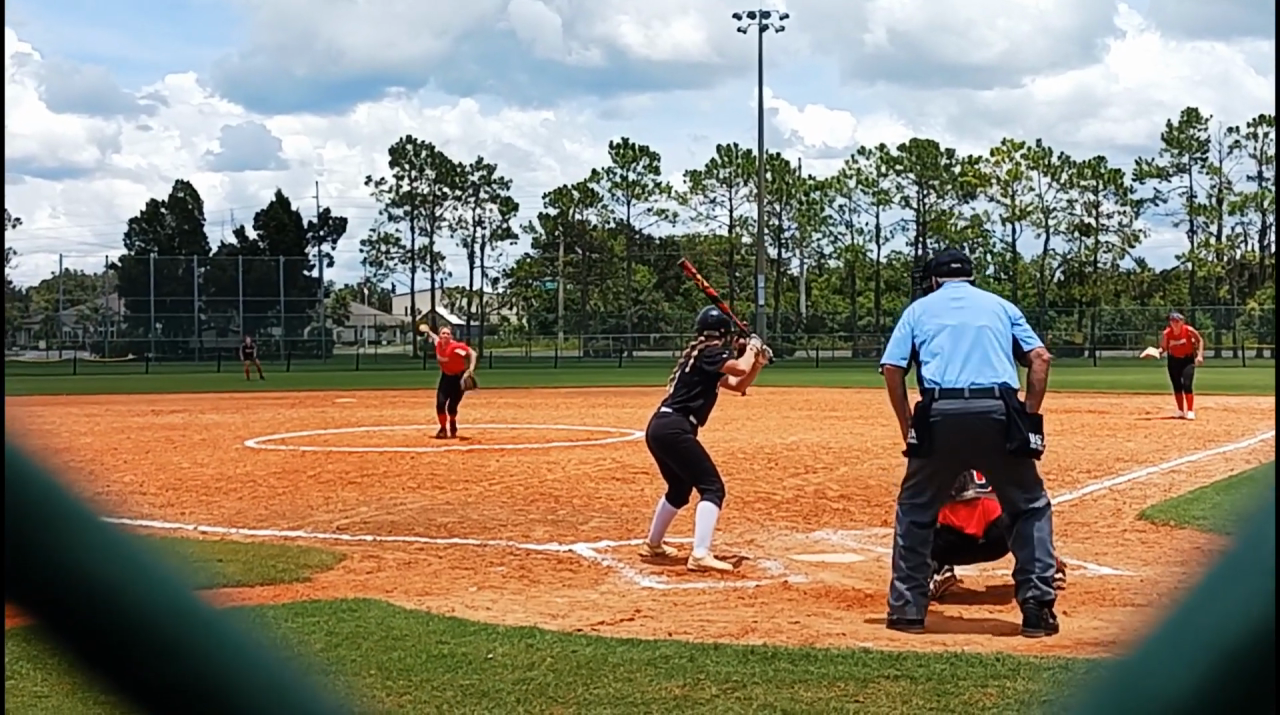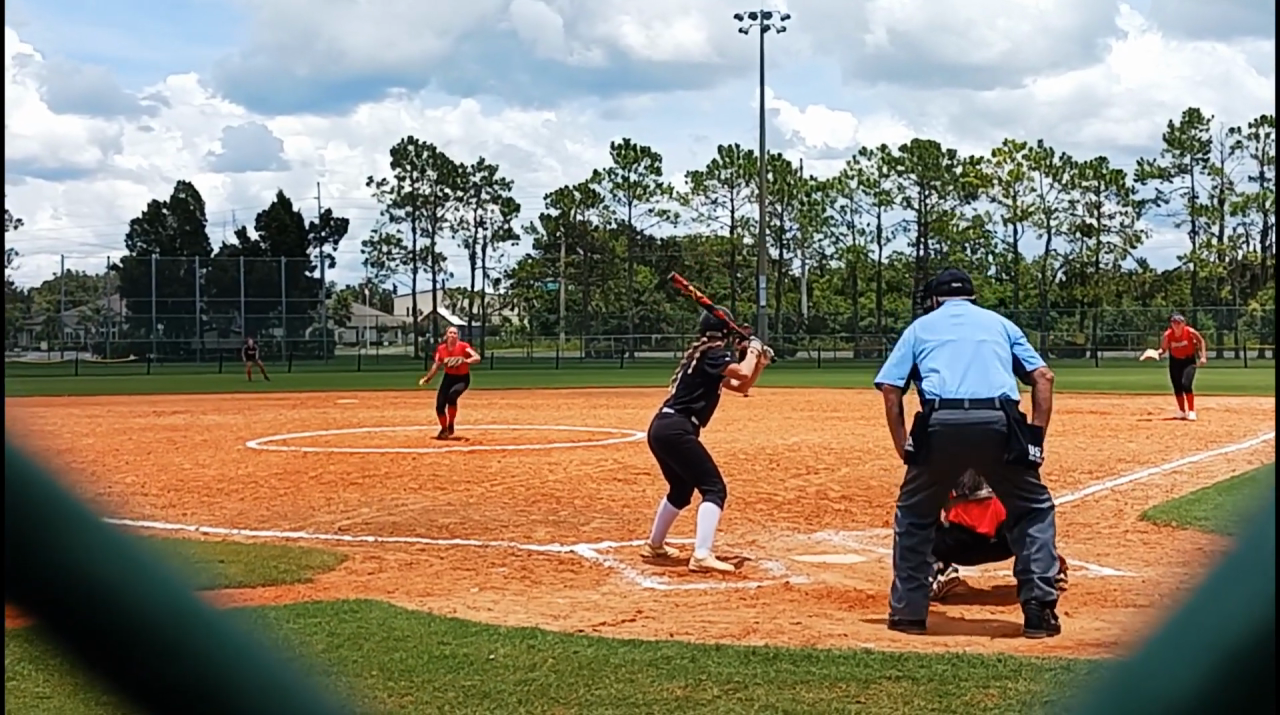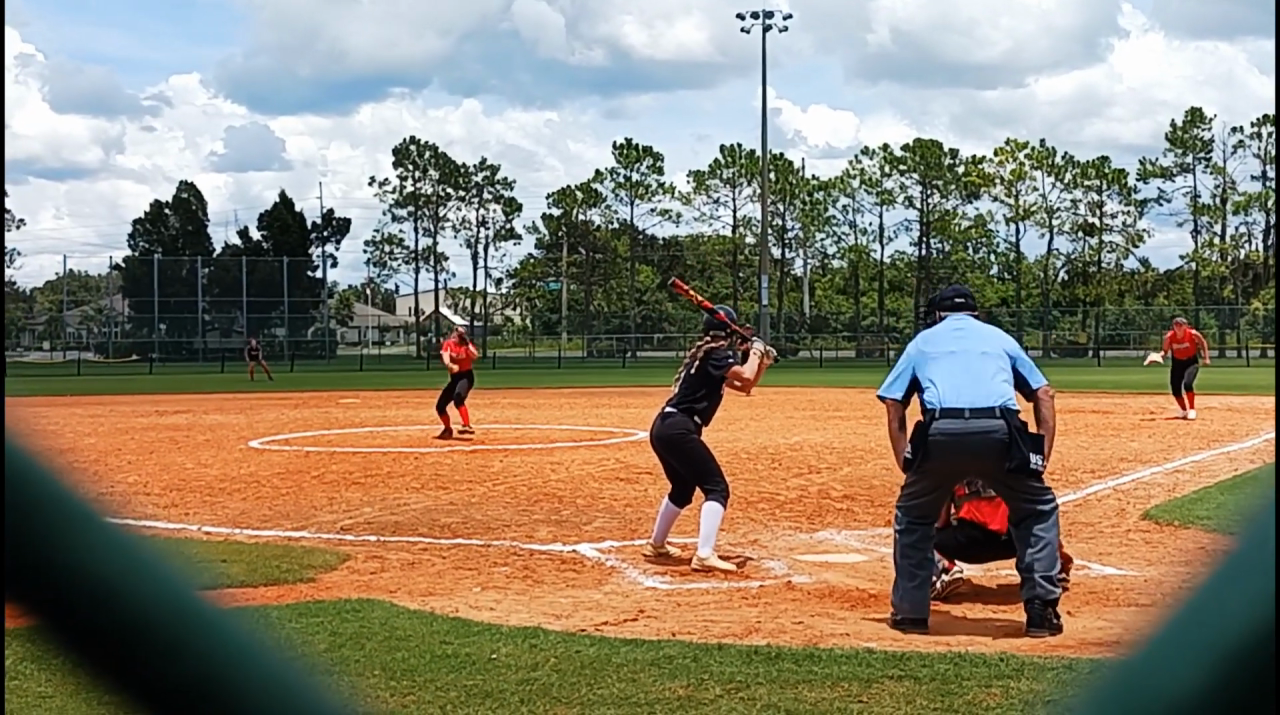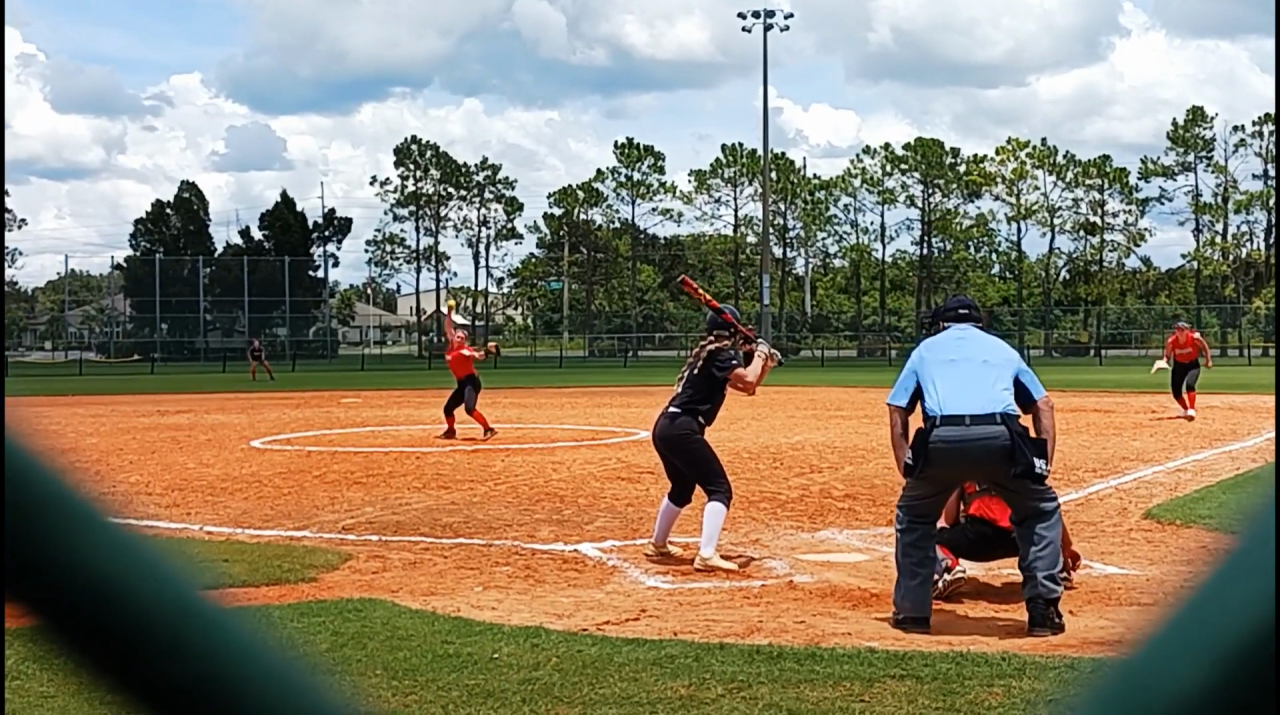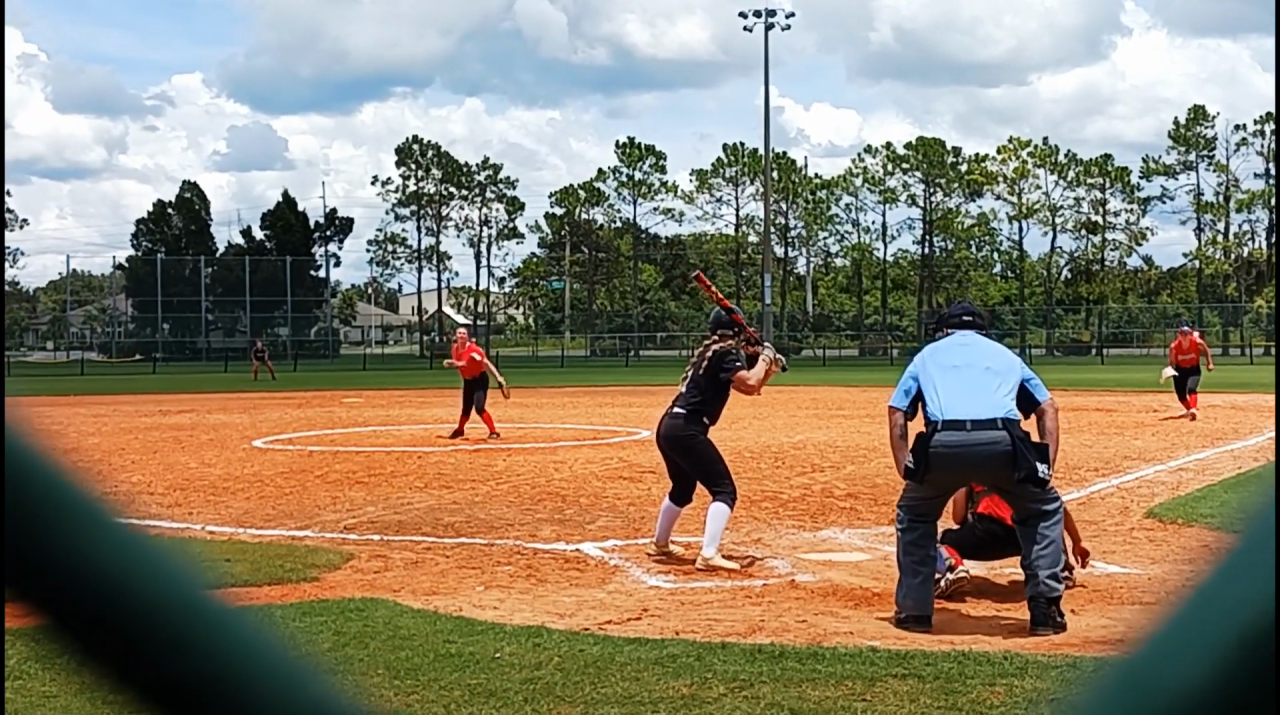
dt=0.1s
person 1, frame 1
left shoulder: (919, 308)
right shoulder: (999, 305)
left elbow: (892, 371)
right elbow: (1040, 359)
left wrist: (909, 428)
right wrist: (1029, 419)
left hip: (941, 413)
right hip: (998, 411)
left knee: (915, 512)
right knee: (1030, 508)
left ankle: (908, 609)
right ankle: (1037, 609)
person 1, frame 2
left shoulder: (920, 326)
right shoulder: (999, 322)
left elbow: (891, 389)
right elbow: (1043, 376)
left wrist: (904, 446)
right wrist: (1035, 437)
left hip: (940, 424)
right hip: (998, 422)
left knee: (914, 515)
right knee: (1034, 508)
left ankle: (909, 611)
right ankle: (1038, 611)
person 1, frame 3
left shoulder: (923, 340)
right shoulder: (1000, 337)
left elbow: (893, 406)
right elbow: (1044, 394)
left wrist: (905, 463)
right wrist: (1040, 459)
left hip: (941, 432)
right hip: (998, 431)
left knee: (914, 515)
right knee: (1038, 510)
left ankle: (910, 612)
right ankle: (1041, 611)
person 1, frame 4
left shoulder: (926, 348)
right shoulder: (1001, 347)
left elbow: (897, 414)
right elbow: (1043, 405)
left wrist: (907, 470)
right wrist: (1042, 465)
left hip: (941, 440)
right hip: (1000, 438)
left knee: (914, 515)
right knee: (1040, 510)
left ankle: (912, 611)
right ankle: (1043, 610)
person 1, frame 5
left shoulder: (928, 354)
right shoulder: (1004, 353)
left elbow: (897, 414)
right elbow: (1048, 408)
left wrist: (907, 472)
right wrist: (1044, 469)
left hip: (943, 444)
right hip: (1001, 443)
left knee: (914, 514)
right knee: (1044, 509)
left ankle: (914, 610)
right ankle: (1045, 609)
person 2, frame 1
left shoulder: (700, 355)
right shoulder: (710, 353)
left elbow: (738, 385)
right elbow: (741, 369)
left wrist: (758, 361)
right wrist: (751, 348)
left hip: (659, 428)
right hip: (674, 429)
left knee: (679, 488)
right knee: (712, 488)
left ankle: (653, 543)
right ankle: (700, 555)
person 2, frame 2
left shoulder: (703, 356)
right shoulder: (712, 354)
left elbow: (740, 386)
right elbow: (743, 374)
left wrist: (760, 362)
right wrist: (753, 350)
left hip: (661, 429)
right hip: (676, 430)
left knee: (681, 489)
right knee: (714, 489)
left ankle: (654, 544)
right ankle: (701, 556)
person 2, frame 3
left shoulder: (705, 354)
right shoulder: (716, 354)
left elbow: (743, 386)
right elbow: (746, 377)
left wrist: (763, 362)
right wrist: (756, 352)
left hip: (663, 428)
right hip: (679, 429)
left knee: (682, 489)
right knee: (717, 488)
left ankle: (656, 544)
right ankle: (704, 556)
person 2, frame 4
left shoulder: (708, 354)
right shoulder: (719, 354)
left elbow: (746, 388)
right elbow: (748, 379)
left wrist: (766, 364)
right wrist: (760, 354)
left hip: (666, 428)
right hip: (683, 430)
left knee: (682, 488)
right knee: (720, 489)
left ankle: (658, 543)
right ankle: (706, 555)
person 2, frame 5
left shoulder: (711, 353)
right shoulder: (725, 355)
left elbow: (749, 389)
right elbow: (750, 382)
left wrist: (770, 368)
right wrist: (764, 360)
left hip: (669, 426)
right hip: (687, 430)
left knee: (683, 488)
right knee: (724, 490)
left ankle: (660, 542)
right ankle: (708, 555)
